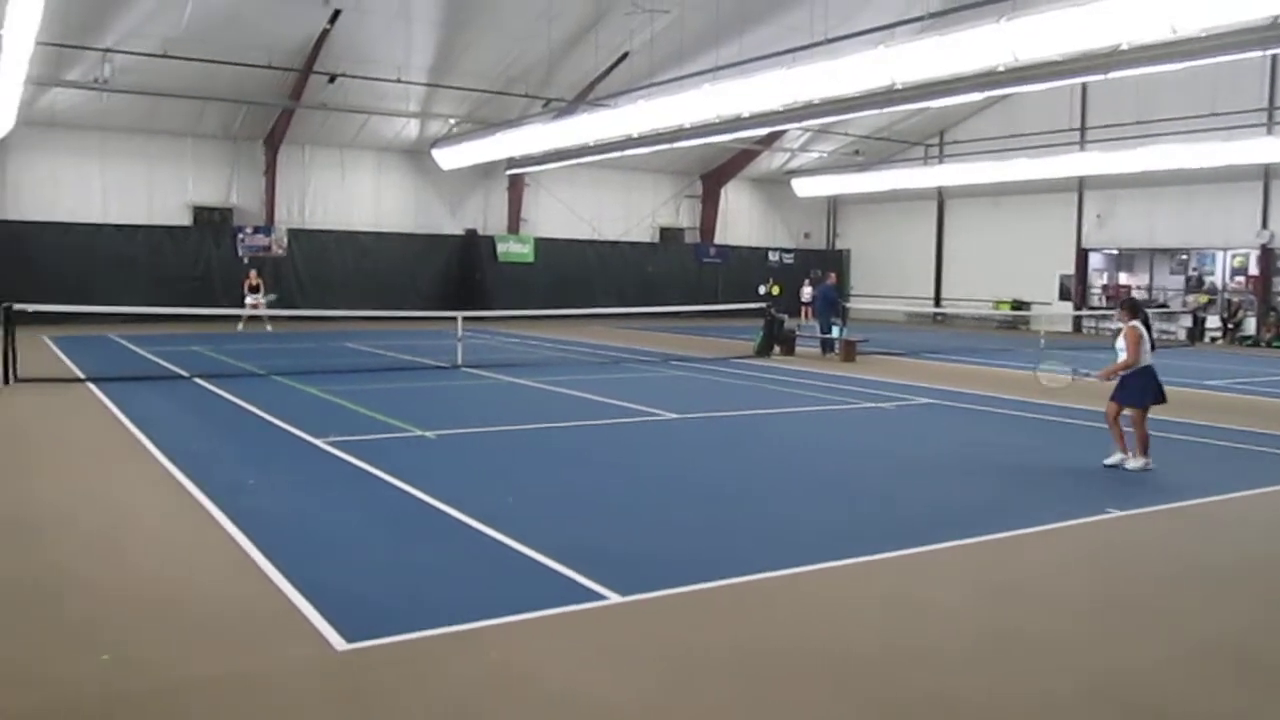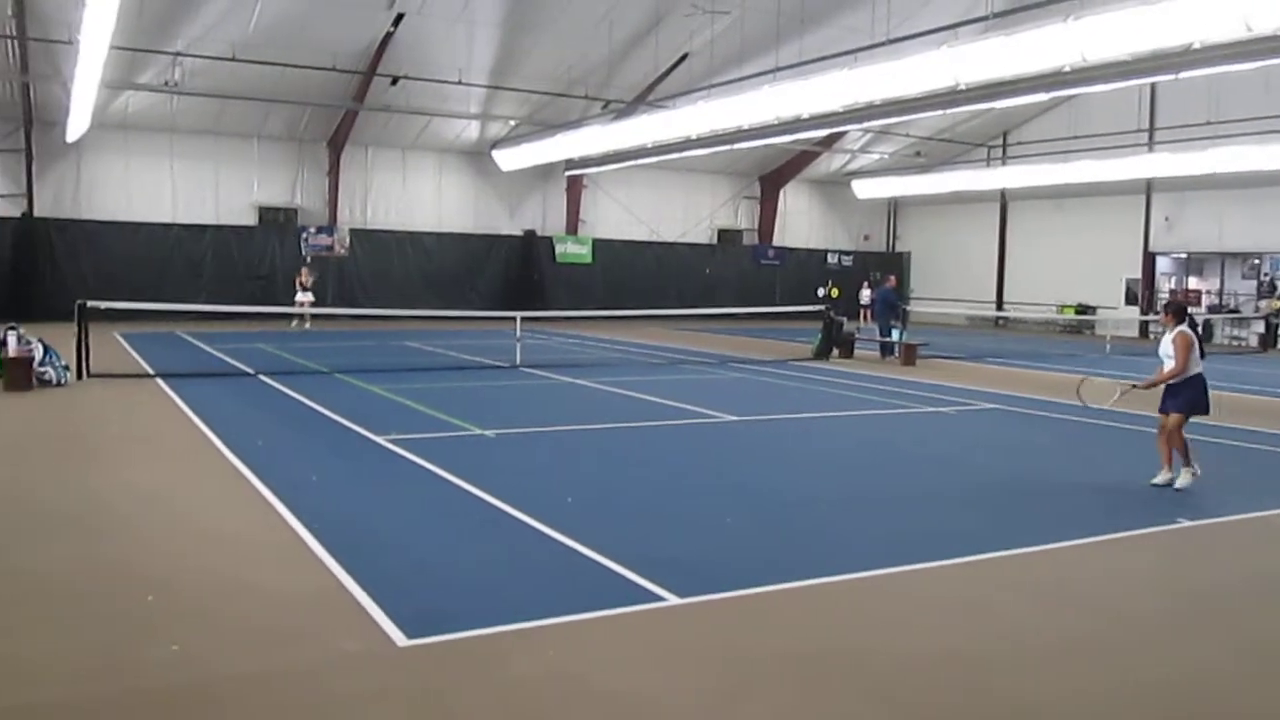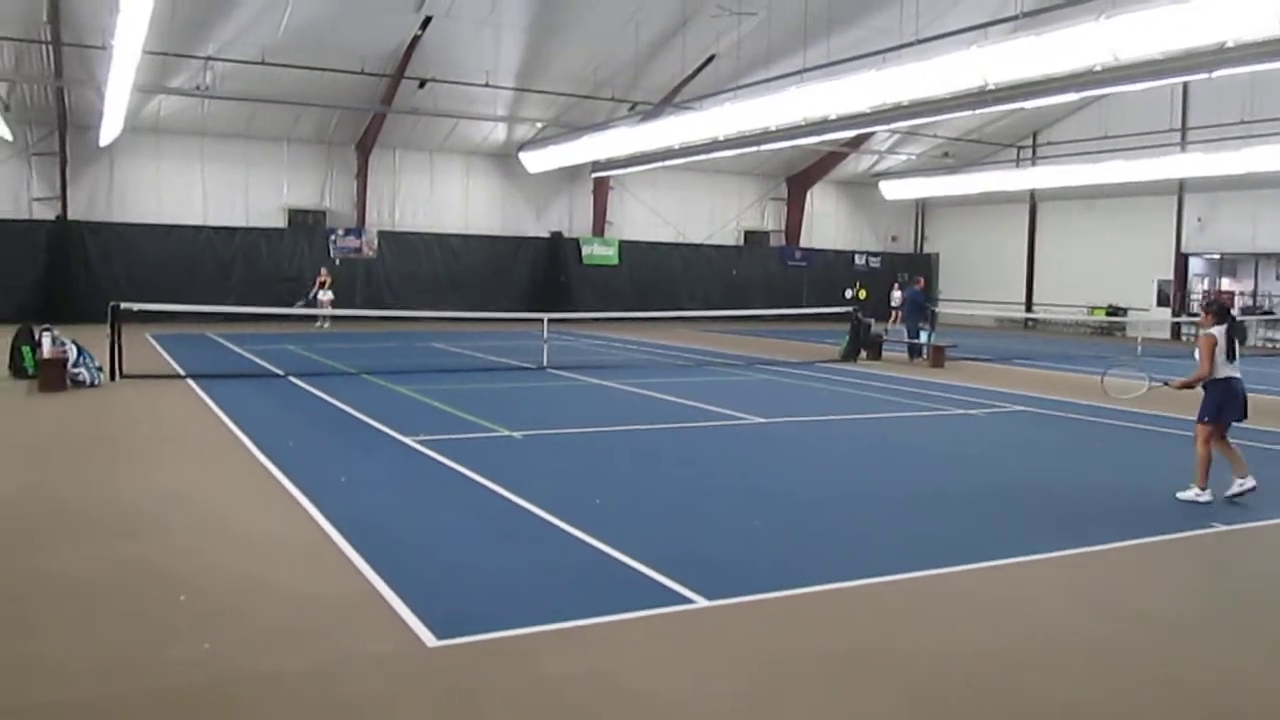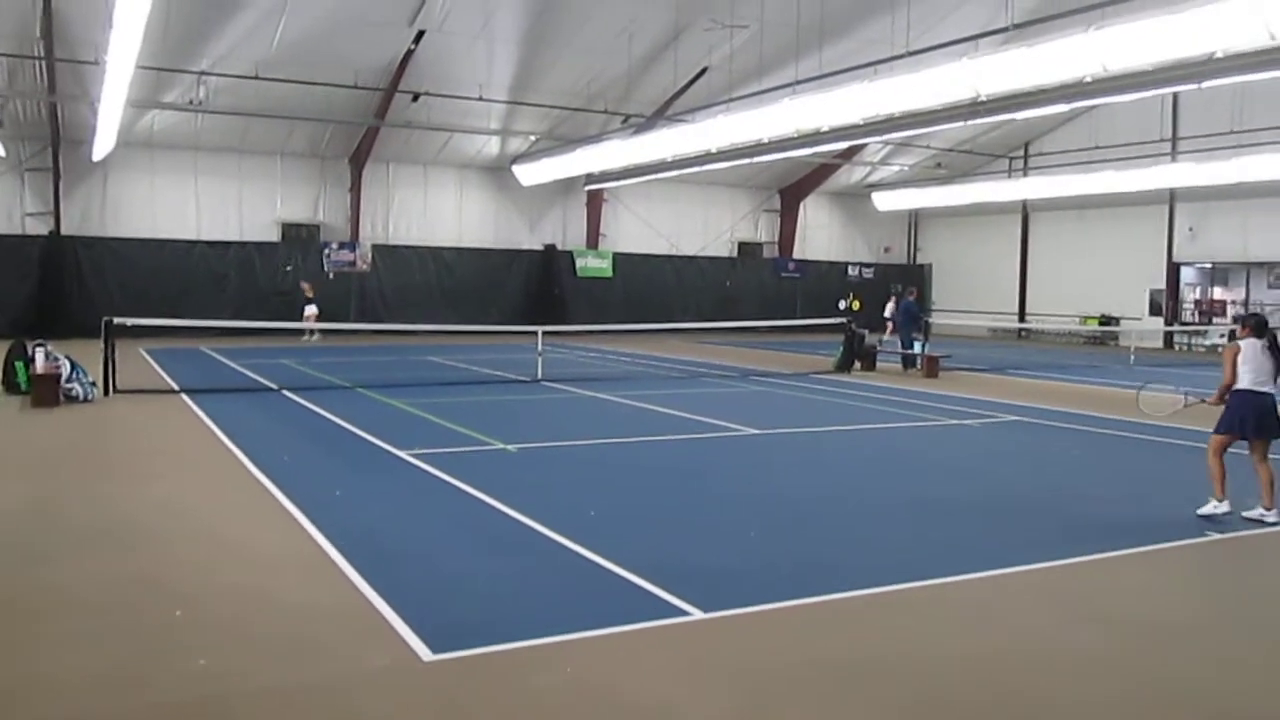
dt=0.5s
person 1, frame 1
left shoulder: (1132, 330)
right shoulder: (1129, 329)
left elbow: (1132, 361)
left wrist: (1108, 371)
right wrist: (1113, 371)
left hip: (1142, 378)
right hip: (1128, 378)
left knee: (1137, 421)
right knee: (1111, 414)
left ankle: (1144, 459)
right ankle: (1122, 453)
person 1, frame 2
left shoulder: (1182, 335)
right shoulder: (1169, 335)
left elbow: (1179, 369)
left wrist: (1153, 381)
right wrist: (1155, 380)
left hip: (1190, 386)
right hip: (1174, 386)
left knee: (1172, 428)
right knee: (1163, 428)
left ankle: (1188, 467)
right ankle: (1167, 471)
person 1, frame 3
left shoulder: (1208, 337)
right shoulder: (1231, 335)
left elbow: (1205, 372)
left wrist: (1183, 382)
right wrist: (1193, 382)
left hip: (1219, 390)
right hip: (1235, 388)
left knee: (1202, 440)
right knee: (1219, 438)
left ankle: (1201, 490)
right ankle: (1244, 478)
person 1, frame 4
left shoulder: (1234, 347)
left elbow: (1228, 380)
left wrist: (1219, 397)
left hip: (1243, 402)
left knee: (1215, 451)
right knee: (1260, 459)
left ankle: (1219, 501)
